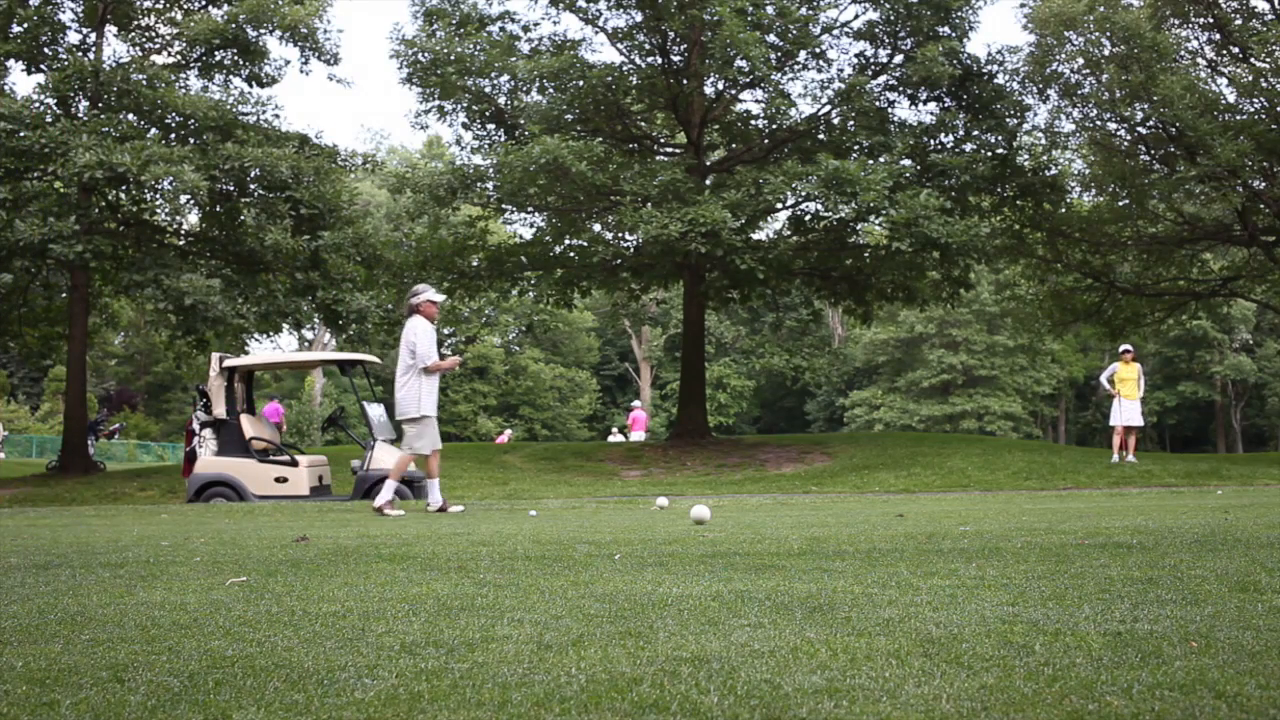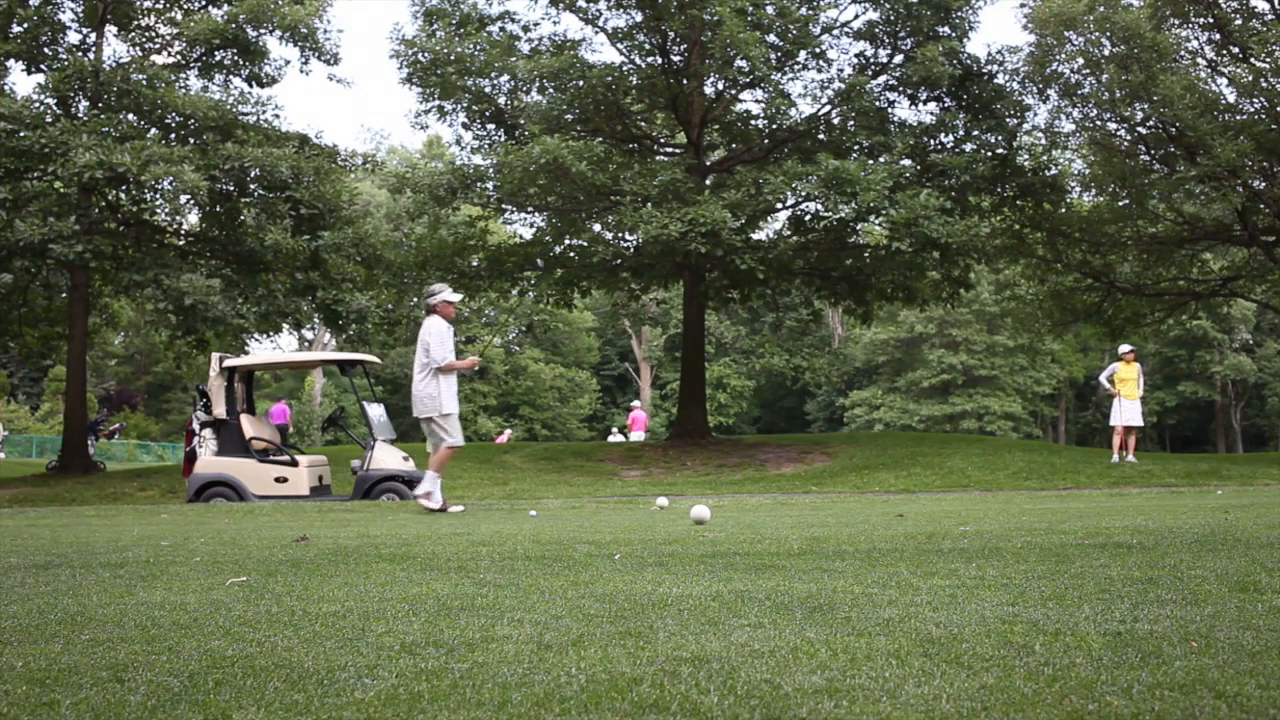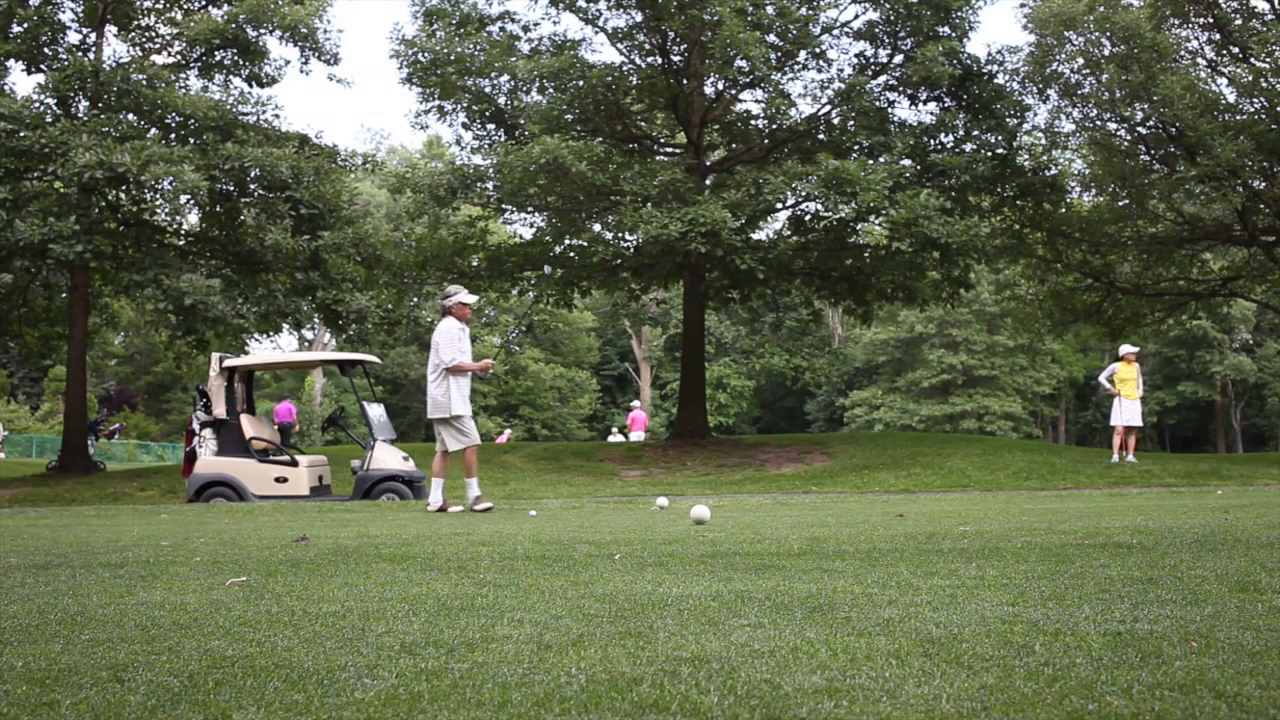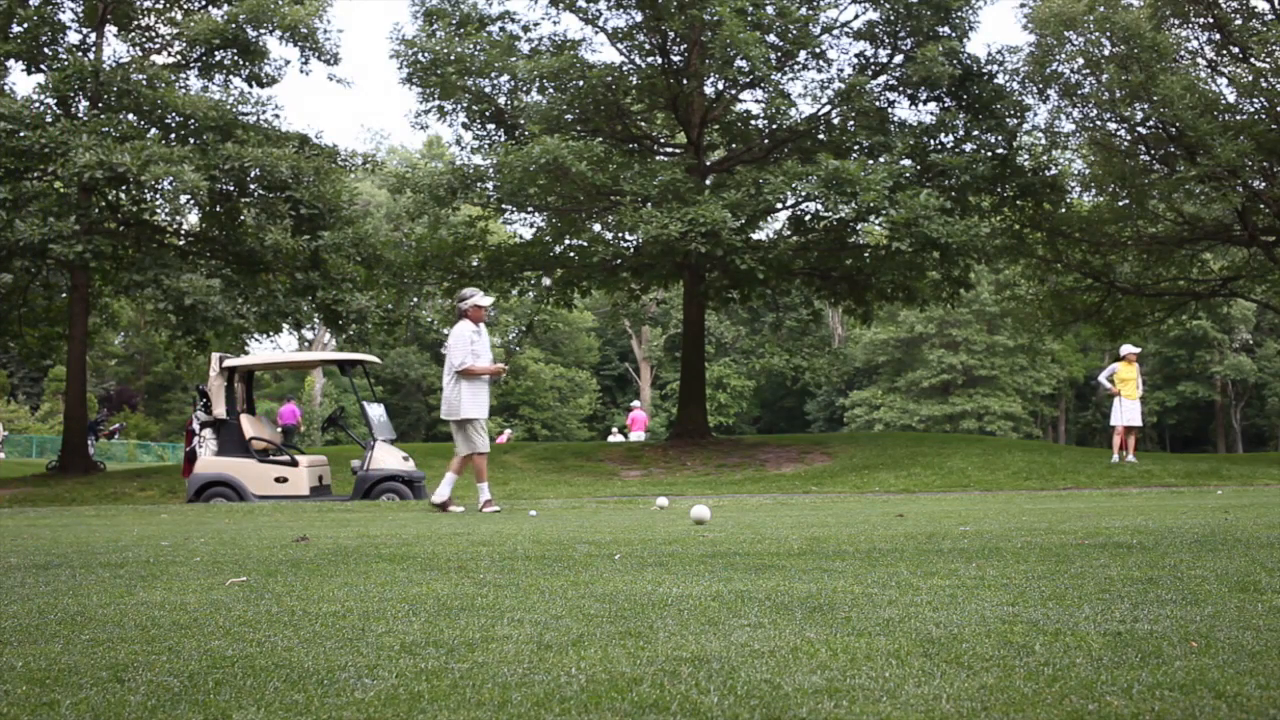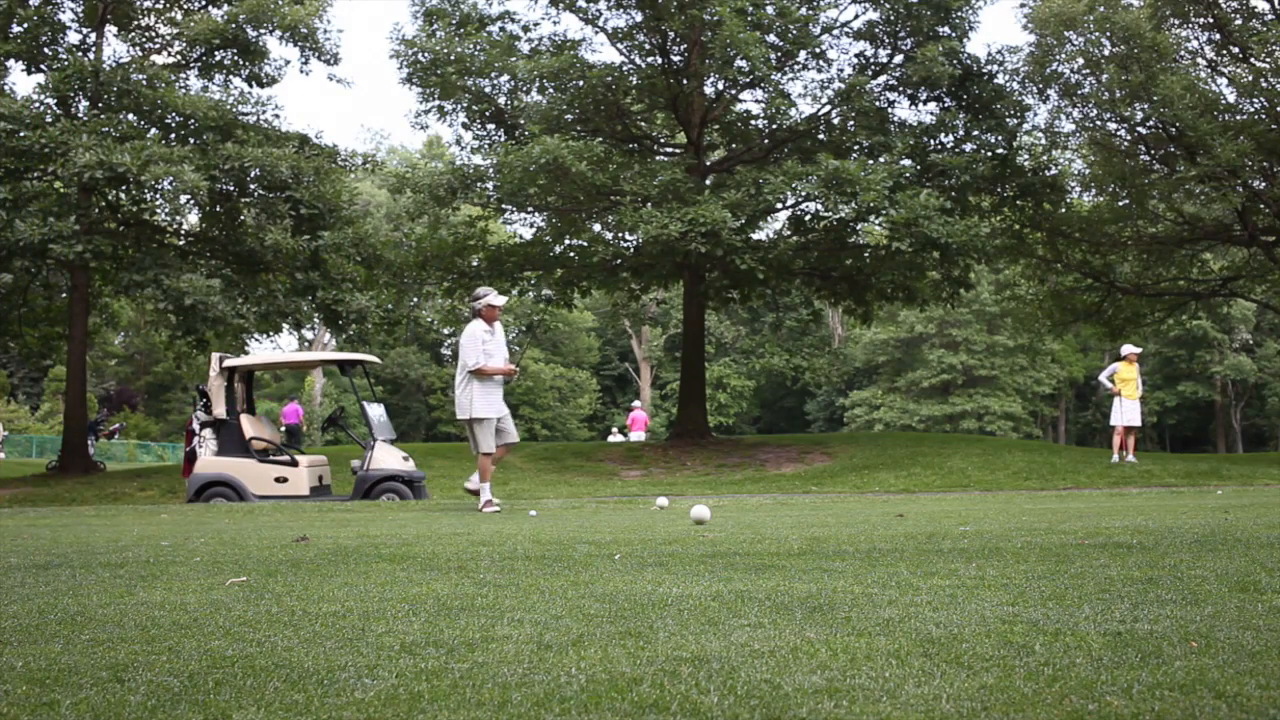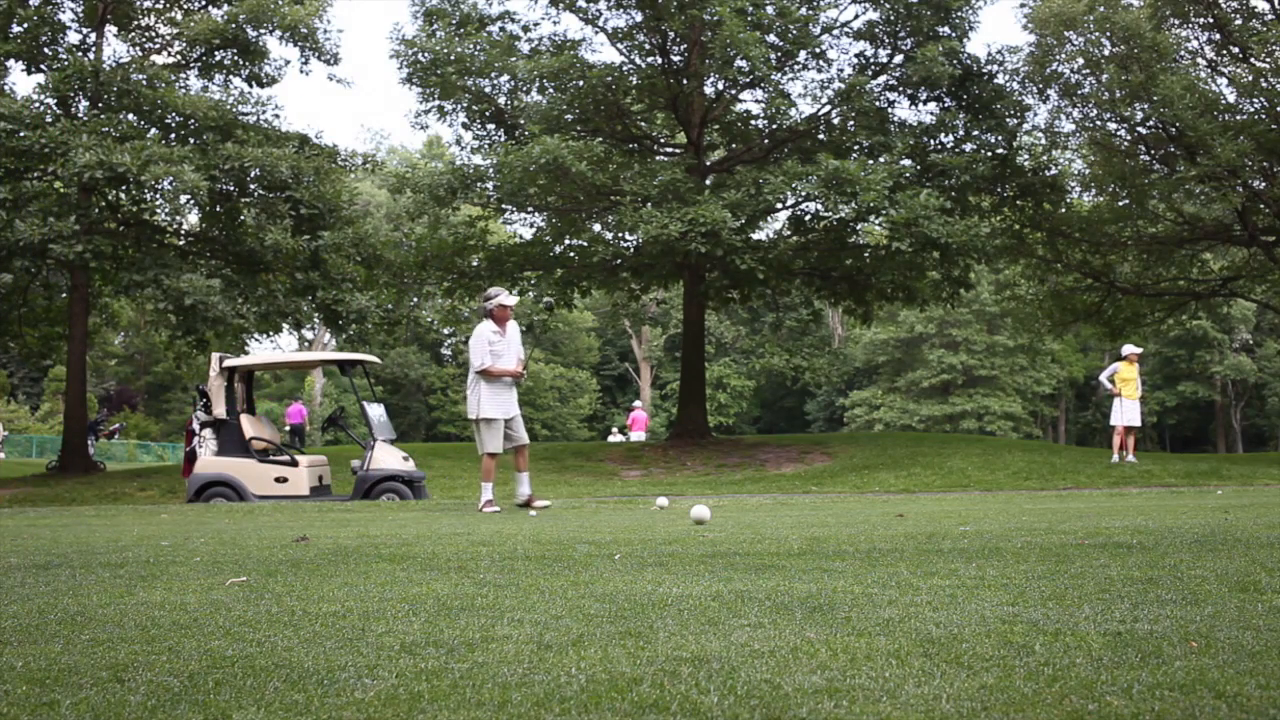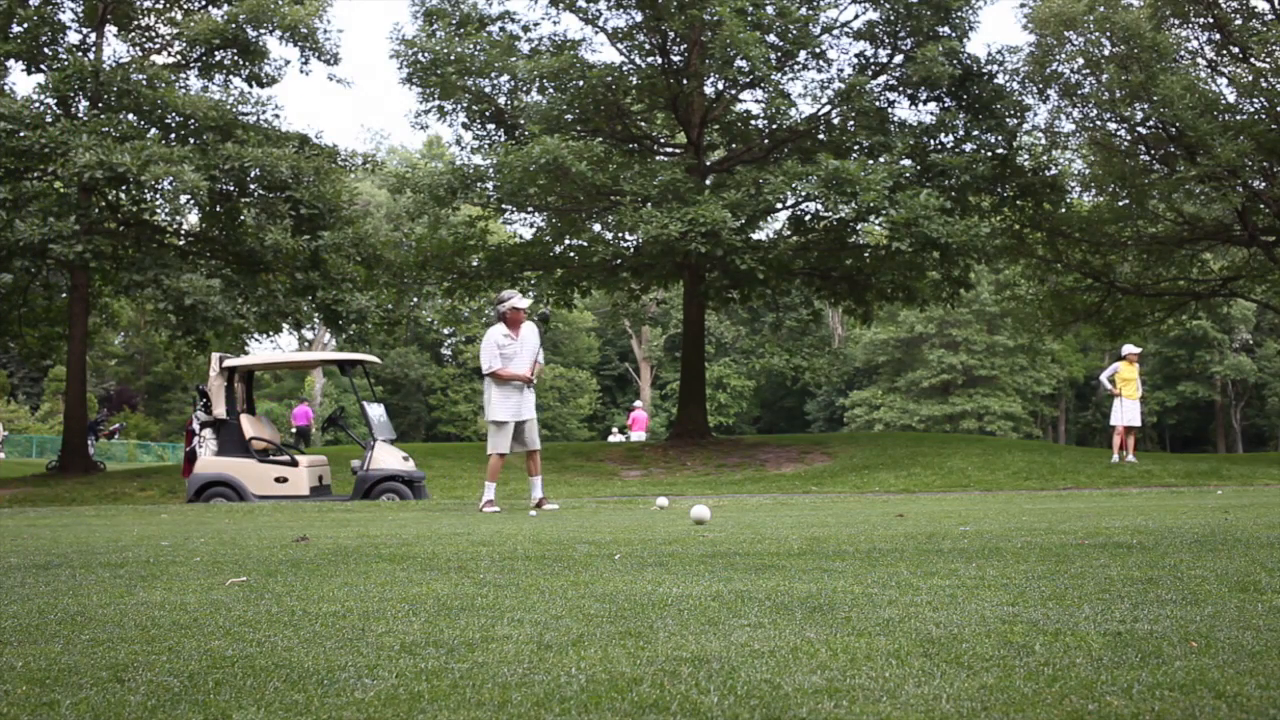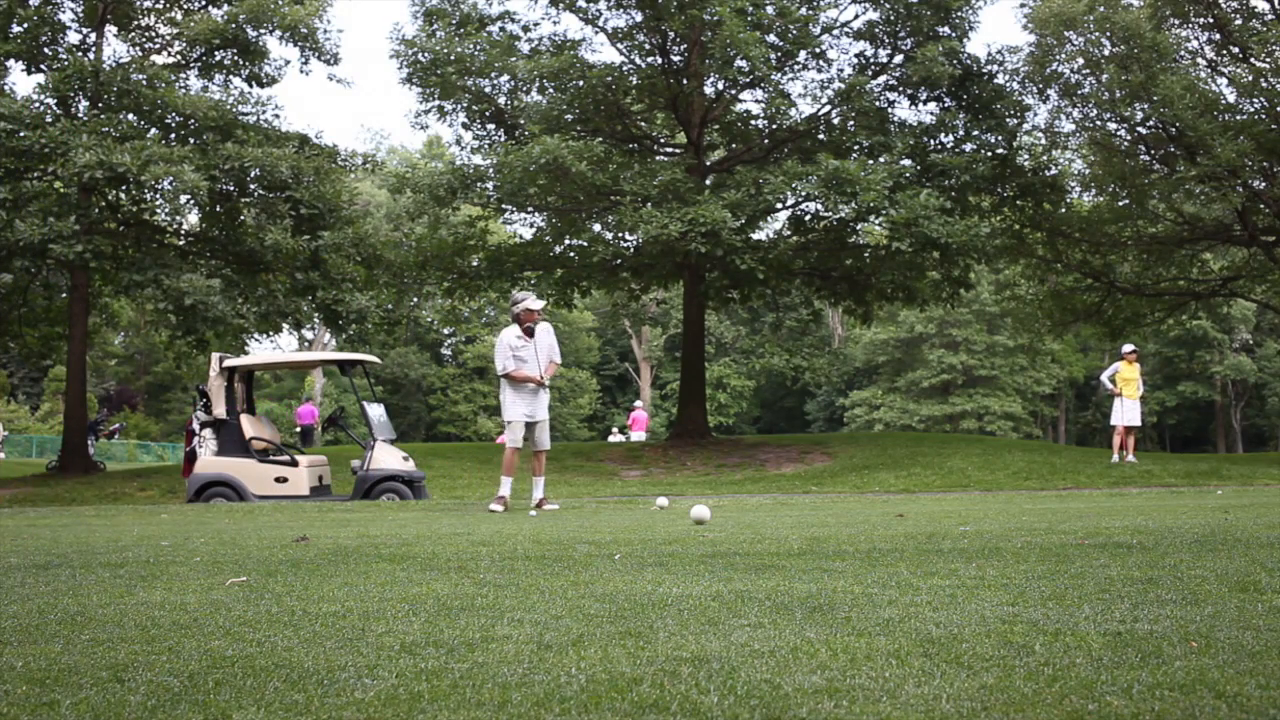
dt=0.2s
person 1, frame 1
left shoulder: (416, 326)
right shoulder: (422, 327)
right elbow: (429, 364)
left wrist: (443, 366)
right wrist: (447, 364)
left hip: (419, 400)
right hip: (417, 401)
left knee: (432, 449)
right knee: (412, 450)
left ankle: (436, 500)
right ankle: (383, 498)
person 1, frame 2
left shoulder: (436, 325)
right shoulder: (437, 326)
right elbow: (442, 363)
left wrist: (462, 364)
right wrist: (465, 364)
left hip: (436, 396)
right hip: (436, 397)
left knee: (439, 447)
right knee: (452, 443)
left ankle: (435, 499)
right ankle: (425, 489)
person 1, frame 3
left shoulder: (460, 327)
right shoulder: (448, 328)
right elbow: (451, 364)
left wrist: (478, 367)
right wrist: (478, 366)
left hip: (452, 398)
right hip: (449, 399)
left knee: (445, 449)
right knee: (470, 443)
left ankle: (435, 499)
right ankle: (474, 494)
person 1, frame 4
left shoulder: (481, 329)
right shoulder: (461, 332)
left elbow: (484, 361)
right elbow: (462, 367)
left wrist: (494, 369)
right wrist: (490, 370)
left hip: (475, 400)
right hip: (464, 401)
left knee: (466, 451)
right knee: (479, 450)
left ankle: (442, 495)
right ankle: (485, 498)
person 1, frame 5
left shoulder: (497, 327)
right shoulder: (473, 332)
left elbow: (502, 358)
right elbow: (475, 366)
left wrist: (508, 369)
right wrist: (502, 371)
left hip: (494, 398)
right hip: (477, 400)
left knee: (508, 439)
right knee: (485, 450)
left ankle: (477, 482)
right ankle: (486, 498)
person 1, frame 6
left shoulder: (513, 326)
right shoulder: (482, 332)
left elbow: (519, 356)
right elbow: (482, 367)
left wrist: (518, 369)
right wrist: (509, 373)
left hip: (508, 398)
right hip: (488, 401)
left knee: (521, 444)
right knee: (491, 450)
left ankle: (524, 494)
right ankle: (486, 498)
person 1, frame 7
left shoulder: (531, 329)
right shoulder: (493, 335)
left elbow: (538, 358)
right elbow: (492, 370)
left wrist: (532, 374)
right wrist: (519, 377)
left hip: (525, 400)
right hip: (501, 402)
left knee: (533, 448)
right knee: (499, 451)
left ankle: (537, 497)
right ankle: (488, 498)
person 1, frame 8
left shoulder: (546, 329)
right shoulder: (506, 336)
left elbow: (555, 359)
right elbow: (506, 371)
left wrist: (546, 376)
right wrist: (531, 378)
left hip: (539, 399)
right hip: (516, 400)
left knee: (541, 448)
right knee: (513, 445)
left ankle: (538, 496)
right ankle: (503, 494)
